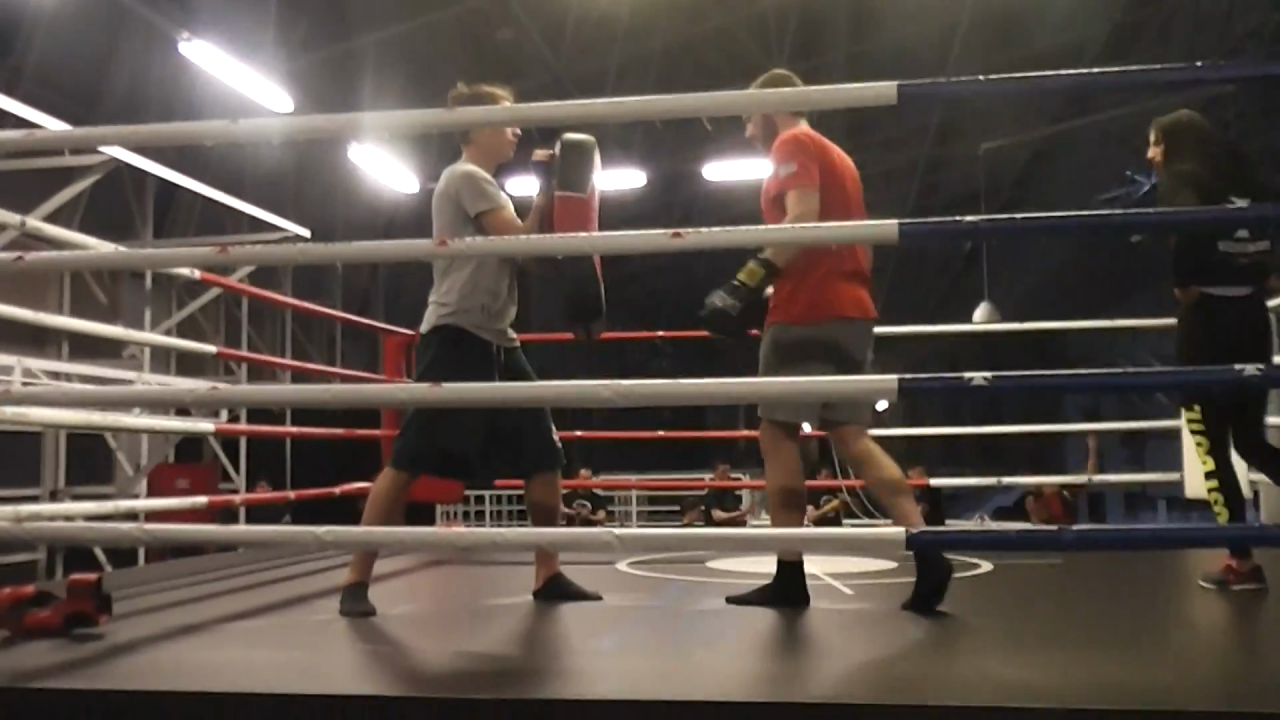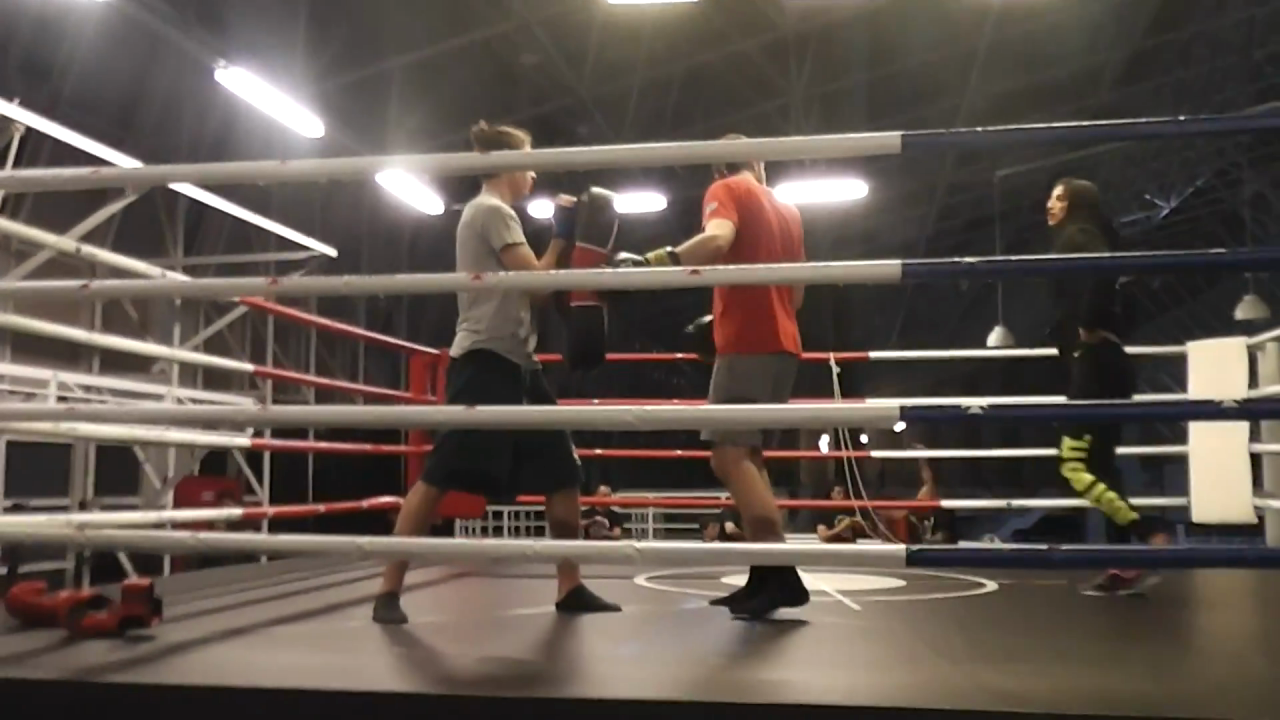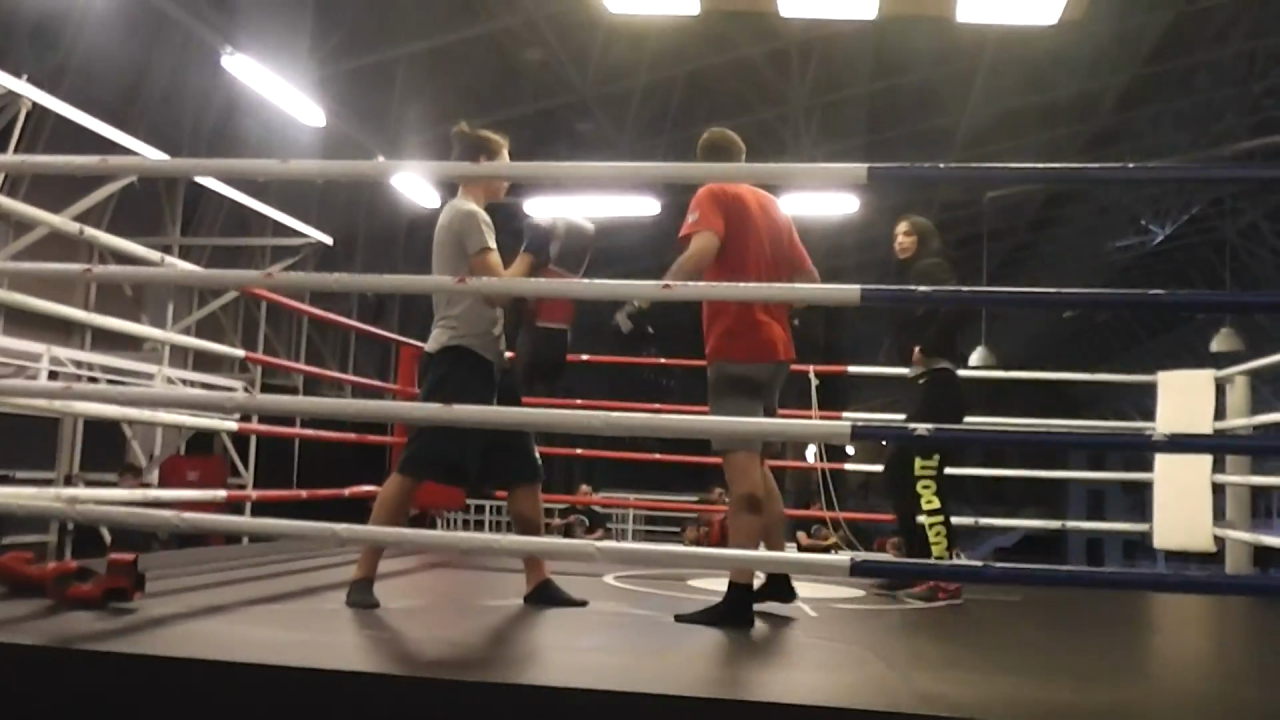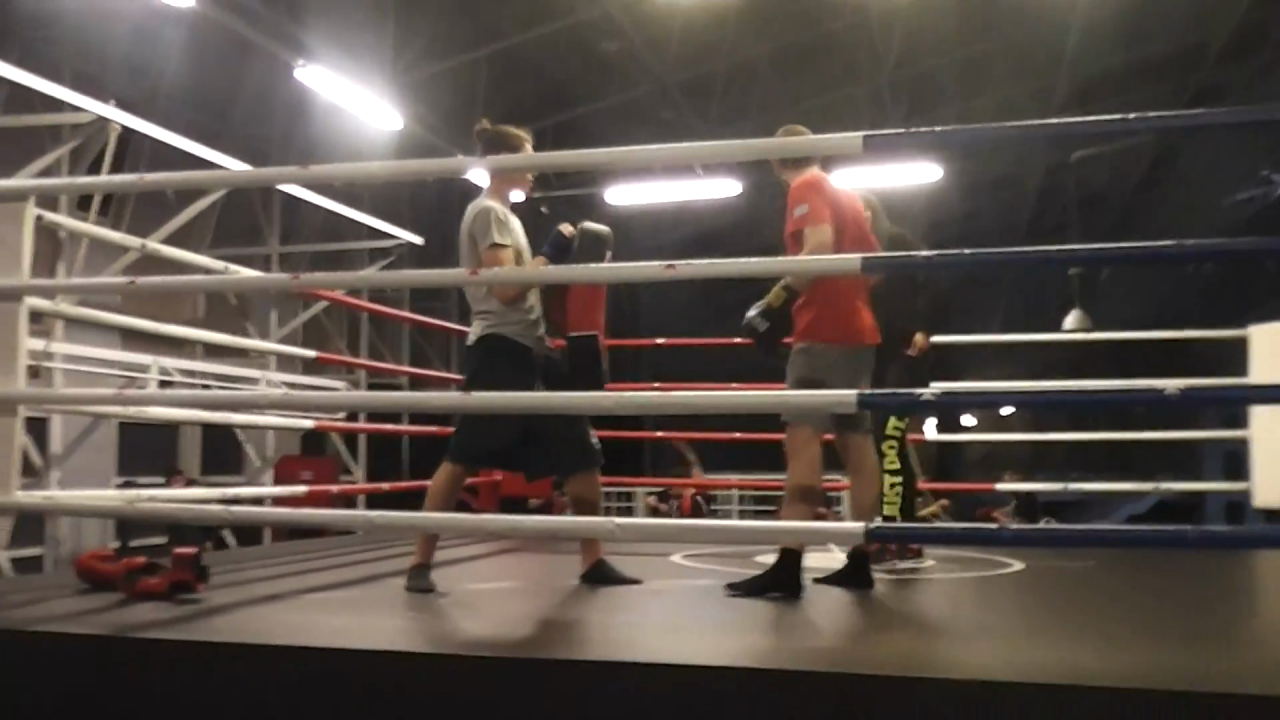
dt=0.7s
person 1, frame 1
left shoulder: (791, 144)
right shoulder: (839, 158)
left elbow: (802, 219)
left wrist: (747, 283)
left hip: (804, 314)
right hip: (852, 311)
left knee: (776, 433)
right knee: (853, 438)
left ankle: (789, 577)
right ankle: (926, 553)
person 1, frame 2
left shoulder: (725, 191)
right shoulder: (786, 209)
left elbow: (718, 239)
left wrist: (652, 262)
left hip: (747, 343)
right hip: (782, 345)
left knee: (730, 455)
right knee: (747, 456)
left ankle: (782, 575)
right ankle: (760, 578)
person 1, frame 3
left shoulder: (713, 196)
right shoulder: (772, 205)
left elbow: (701, 254)
right elbow: (809, 279)
left hip: (737, 345)
right hip: (774, 346)
left knee: (740, 461)
right knee: (753, 462)
left ankle: (739, 598)
right ankle: (779, 575)
person 1, frame 4
left shoulder: (805, 189)
right shoulder: (848, 196)
left elbow: (819, 247)
left wrist: (778, 298)
left hip: (824, 330)
right hip: (859, 329)
left knee: (802, 435)
right knee: (855, 439)
person 2, frame 1
left shoulder: (485, 188)
right shoulder: (466, 178)
right elbow: (522, 243)
left wrist: (549, 192)
right wrist: (546, 192)
left hip: (496, 340)
right hip: (456, 336)
left knee: (544, 455)
right knee: (410, 459)
left ankle: (548, 574)
right ankle: (356, 580)
person 2, frame 2
left shoulder: (494, 214)
right shoulder: (491, 211)
left elbow: (529, 291)
right elbow: (535, 281)
left wrist: (561, 238)
right wrist: (561, 235)
left hip: (515, 361)
right hip: (484, 360)
left knee: (563, 472)
right knee: (440, 475)
left ankle: (570, 587)
right ankle: (389, 590)
person 2, frame 3
left shoulder: (462, 216)
right shoulder: (469, 216)
right elbow: (497, 290)
left wrist: (532, 261)
right wrist: (532, 251)
left hip: (483, 359)
right hip: (459, 357)
left knee: (525, 470)
right knee: (416, 467)
left ankle: (537, 580)
right ankle: (363, 577)
person 2, frame 4
left shoulder: (504, 214)
right shoulder: (487, 212)
right elbow: (505, 287)
left wrist: (559, 265)
right wrist: (551, 254)
left hip: (529, 348)
right hip: (500, 347)
left knee: (581, 451)
right knee: (464, 457)
left ankle: (592, 560)
right ankle: (420, 562)
person 3, frame 1
left shoulder: (1179, 181)
right shoulder: (1239, 178)
left elbow: (1190, 226)
left wrist: (1183, 282)
left hip: (1207, 318)
left knee: (1210, 442)
left ankle: (1241, 560)
person 3, frame 2
left shoulder: (1075, 237)
right shoulder: (1093, 240)
left elbow: (1104, 276)
right elbow: (1112, 300)
left wrist: (1088, 328)
left hip: (1094, 363)
right hip: (1107, 363)
left knee: (1074, 464)
right knee: (1099, 464)
left ankle: (1153, 537)
right ankle: (1125, 566)
person 3, frame 3
left shoulder: (930, 269)
right shoulder: (913, 277)
left elbow: (955, 308)
left wrist: (925, 348)
right wrist: (908, 351)
left hip: (934, 386)
right hip: (927, 387)
left knee: (926, 480)
right knee: (898, 474)
left ankle: (947, 578)
right ankle: (914, 561)
person 3, frame 4
left shoulder: (897, 241)
left elbow: (932, 283)
left wrist: (923, 330)
left hip: (906, 354)
right hip: (879, 357)
left knee: (888, 439)
right knee: (891, 443)
